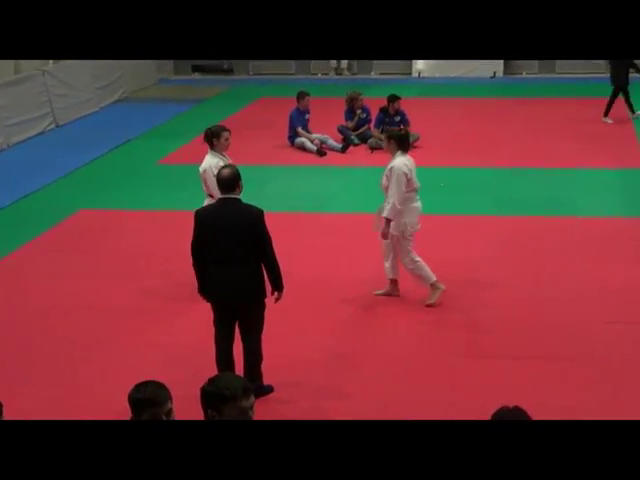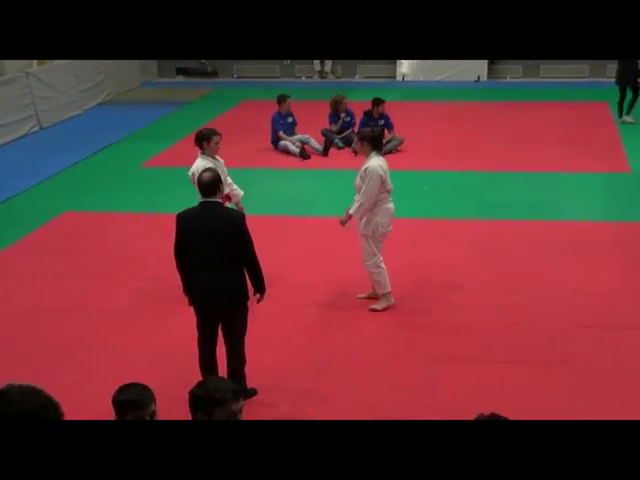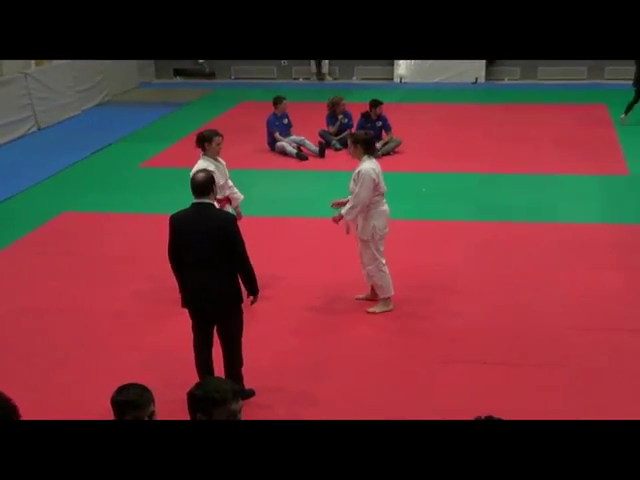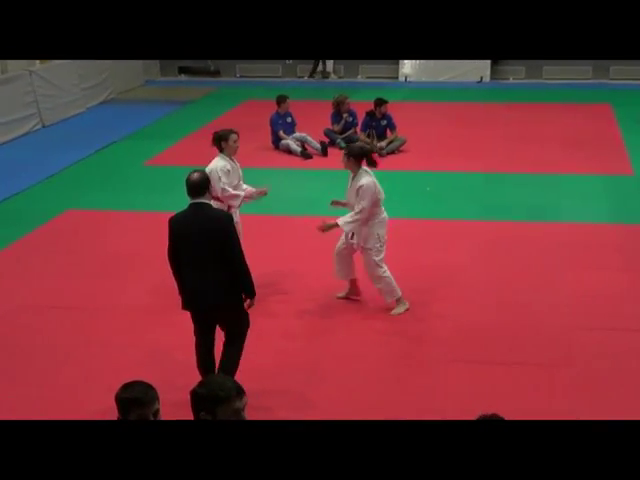
dt=0.3s
person 1, frame 1
left shoulder: (203, 215)
right shoulder: (253, 214)
left elbow: (197, 255)
right elbow: (266, 253)
left wrist: (203, 285)
right wrist: (277, 283)
left hip: (218, 287)
right hip: (249, 287)
left knee: (223, 337)
right knee: (251, 337)
right ankle: (253, 385)
person 1, frame 2
left shoulder: (184, 218)
right shoulder: (234, 218)
left elbow: (180, 257)
right elbow: (248, 255)
left wrist: (188, 286)
right wrist: (259, 285)
left hip: (201, 291)
right hip: (231, 290)
left knee: (206, 340)
right knee: (234, 340)
right ankle: (237, 388)
person 1, frame 3
left shoulder: (177, 220)
right shoulder: (225, 219)
left elbow: (174, 258)
right elbow: (240, 258)
left wrist: (185, 286)
right wrist: (252, 288)
left hip: (194, 292)
right hip: (224, 292)
left knee: (202, 341)
right knee: (231, 341)
person 1, frame 4
left shoulder: (176, 222)
right shoulder: (222, 219)
left elbow: (174, 259)
right elbow: (236, 258)
left wrist: (184, 289)
right wrist: (249, 290)
left hip: (194, 293)
right hip: (224, 291)
left knee: (204, 340)
right knee: (237, 334)
person 2, frame 1
left shoulder: (397, 166)
right shoulder: (404, 159)
left elbow: (395, 198)
left wrist: (386, 222)
left hip: (404, 214)
right hip: (405, 210)
left knee: (407, 256)
right knee: (390, 249)
left ankle: (435, 286)
right ankle: (393, 287)
person 2, frame 2
left shoulder: (372, 167)
right shoulder: (376, 160)
left elbow: (366, 198)
left wrist: (349, 215)
right wrist: (353, 210)
left hip: (377, 214)
right hip: (376, 211)
left knee: (371, 257)
right knee: (370, 254)
left ankle: (386, 296)
right ankle: (377, 291)
person 2, frame 3
left shoulder: (366, 170)
right shoulder: (368, 163)
left elbow: (359, 199)
left wrist: (341, 214)
right wrist: (345, 202)
left hip: (373, 218)
right hip: (369, 215)
left knee: (374, 260)
right knee: (367, 258)
left ankle: (386, 300)
right ankle: (375, 293)
person 2, frame 4
left shoulder: (366, 183)
right shoulder: (357, 174)
left elbow: (359, 213)
left wrist: (334, 224)
right wrist: (346, 203)
left hip: (373, 225)
right hip: (360, 223)
left knee: (375, 267)
right knee: (342, 252)
left ankle: (400, 301)
right ankle: (353, 289)
